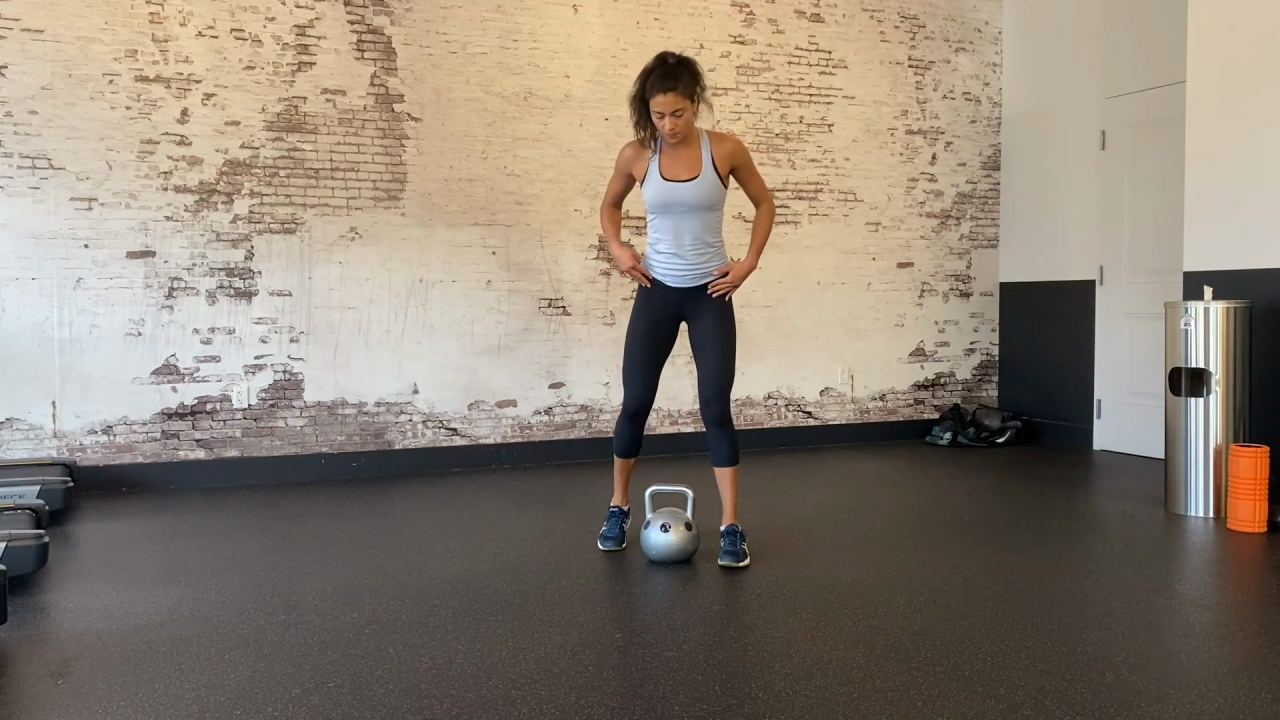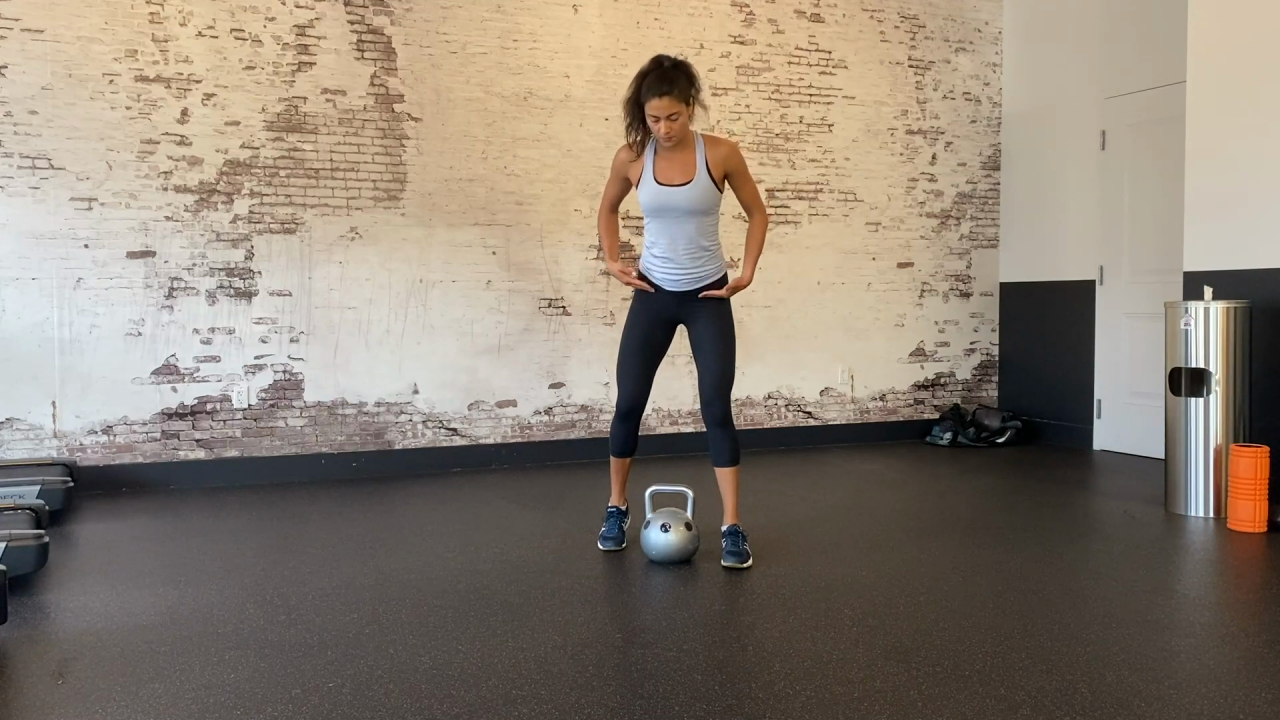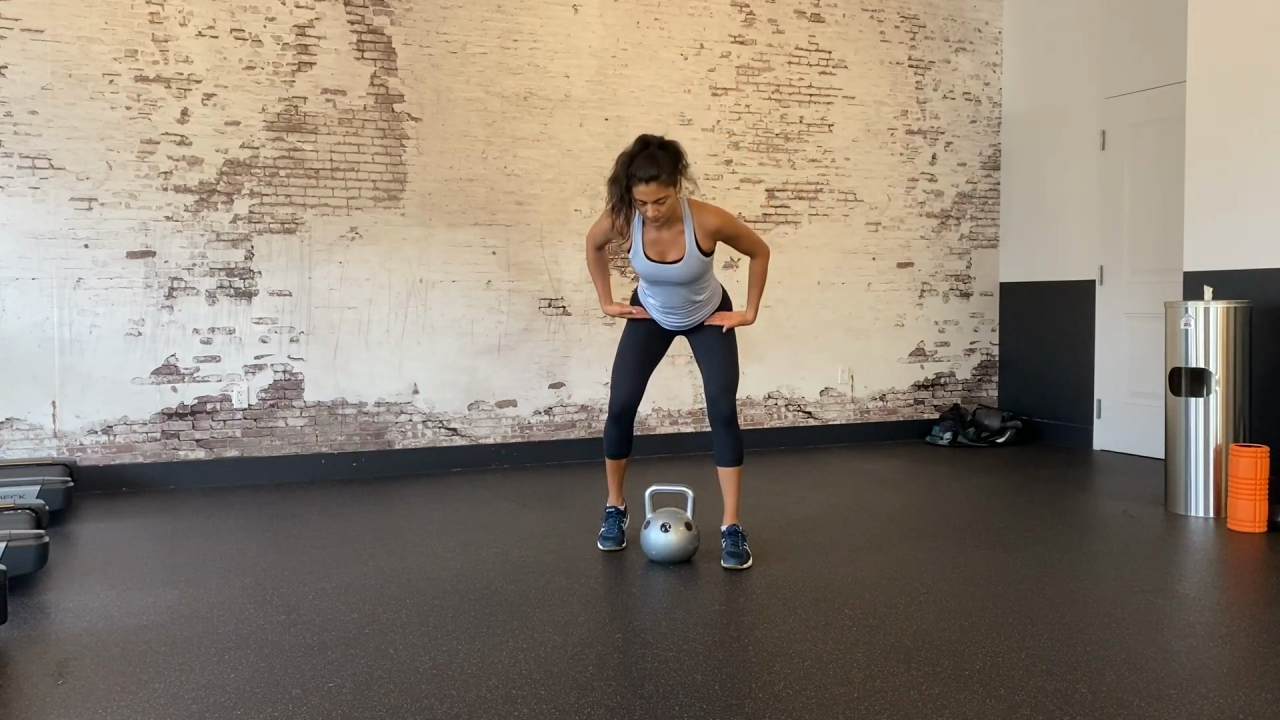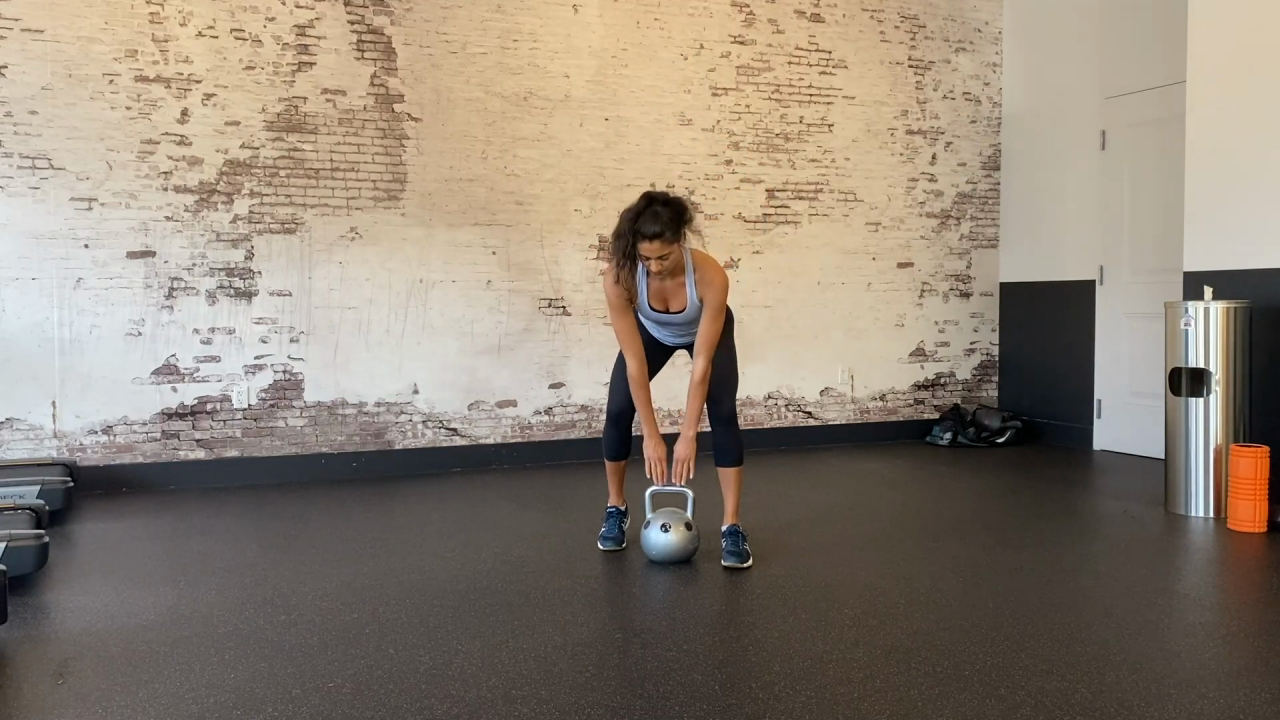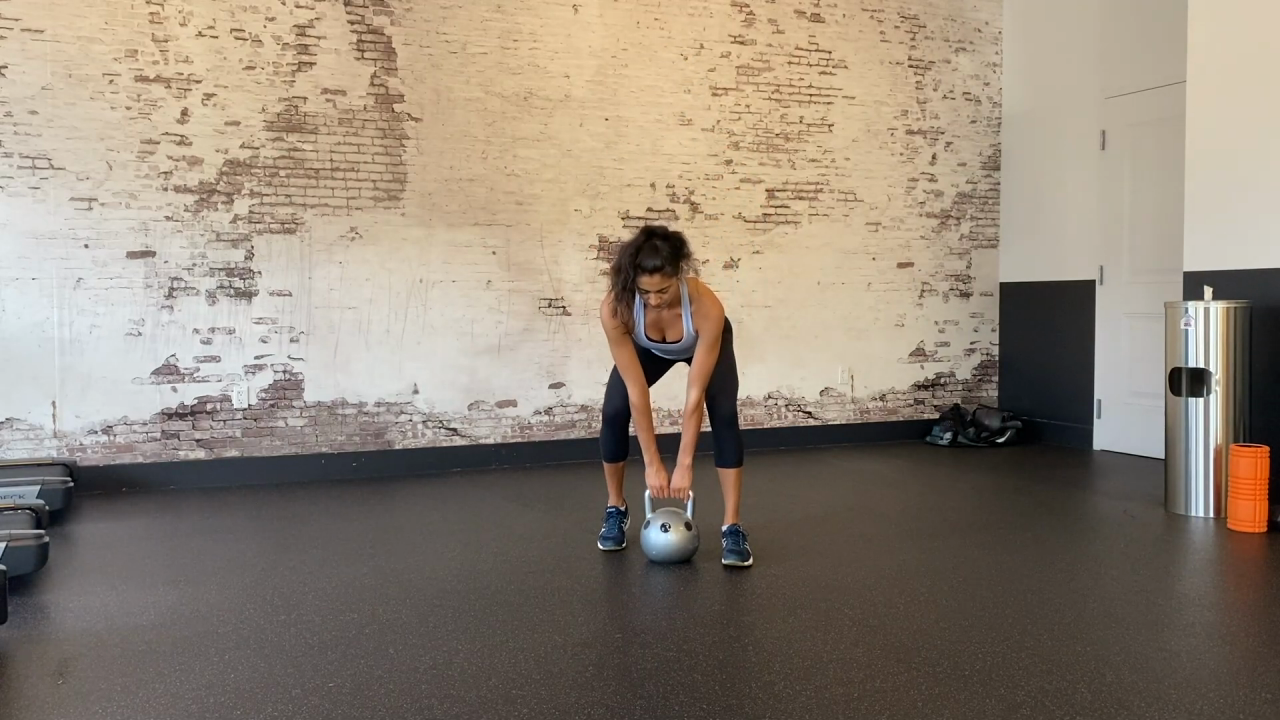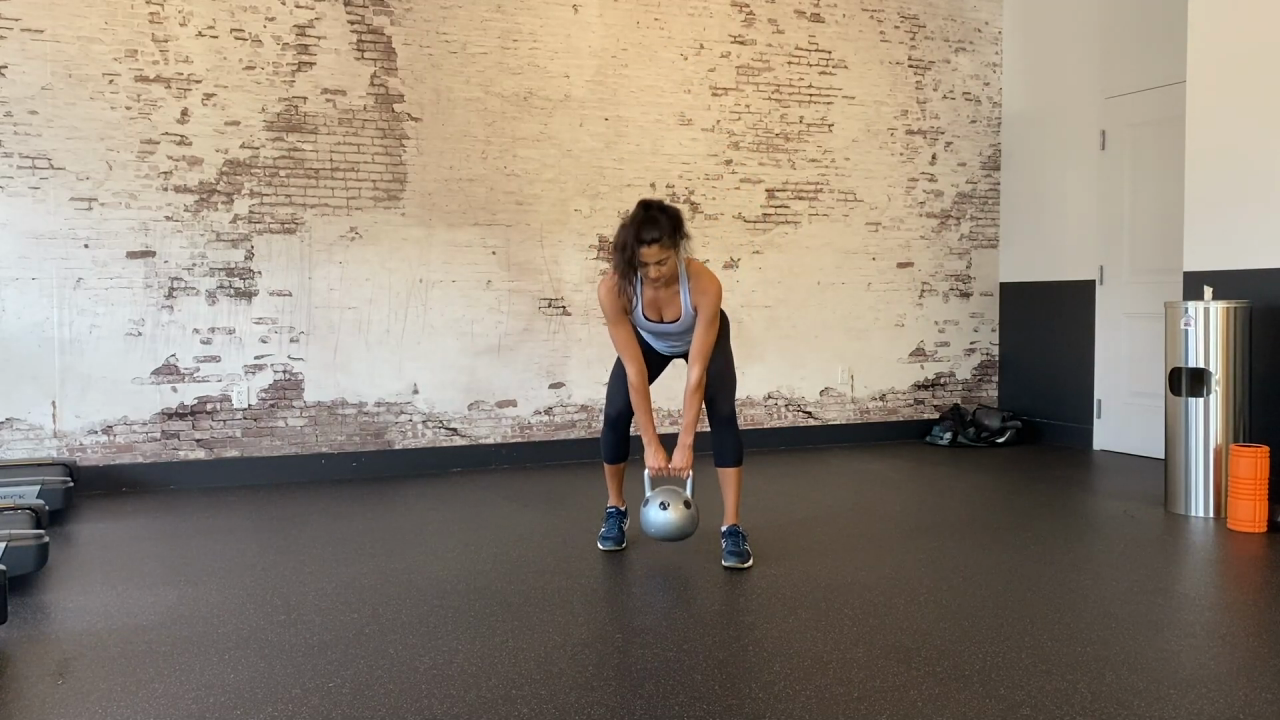
dt=0.7s
person 1, frame 1
left shoulder: (727, 150)
right shoulder: (635, 155)
left elbow: (764, 204)
right elbow: (609, 205)
left wrist: (749, 262)
right wrist: (616, 248)
left hip: (710, 294)
right hip: (657, 292)
left knee: (716, 408)
right knee: (635, 403)
left ankle: (731, 527)
right ankle: (618, 506)
person 1, frame 2
left shoulder: (721, 154)
right shoulder: (630, 157)
left elbow: (757, 214)
right elbow: (608, 209)
left wrist: (747, 272)
right wrist: (612, 260)
left hip: (708, 296)
right hip: (653, 294)
left knee: (716, 408)
right knee: (629, 402)
left ankle: (732, 527)
right ankle: (616, 508)
person 1, frame 3
left shoulder: (709, 220)
right shoulder: (618, 221)
left elbow: (760, 252)
right elbow: (593, 247)
left wrist: (750, 311)
right wrist: (606, 301)
left hip: (708, 318)
right hip: (650, 316)
left knee: (722, 410)
right knee: (620, 407)
left ankle: (732, 527)
right ankle: (615, 508)
person 1, frame 4
left shoulder: (710, 276)
right shoulder: (618, 278)
left elbow: (702, 365)
right elbow: (634, 363)
left wrist: (687, 436)
right wrist: (651, 436)
left hip: (707, 331)
right hip: (651, 333)
left knee: (723, 412)
right knee: (618, 410)
left ankle: (732, 526)
right ankle: (616, 508)
person 1, frame 5
left shoulder: (707, 307)
right shoulder: (614, 308)
left elbow: (695, 395)
right elbow: (636, 390)
left wrist: (684, 464)
right wrist: (652, 463)
left hip: (704, 344)
right hip: (647, 347)
left knee: (724, 414)
right knee: (614, 412)
left ankle: (732, 527)
right ankle: (616, 508)
person 1, frame 6
left shoulder: (704, 284)
right shoulder: (614, 288)
left elbow: (697, 371)
right elbow: (634, 371)
left wrist: (684, 447)
right wrist: (651, 445)
left hip: (704, 341)
right hip: (649, 343)
left knee: (723, 417)
right knee: (615, 416)
left ankle: (732, 529)
right ankle: (615, 511)
